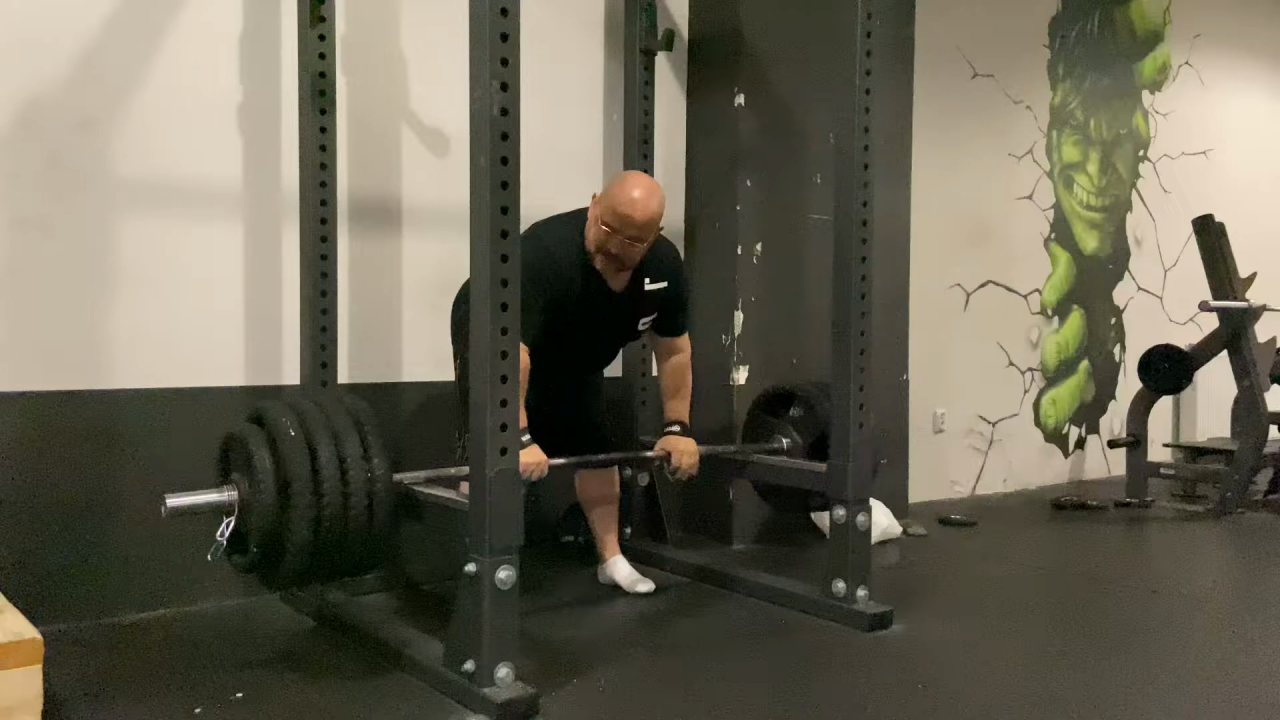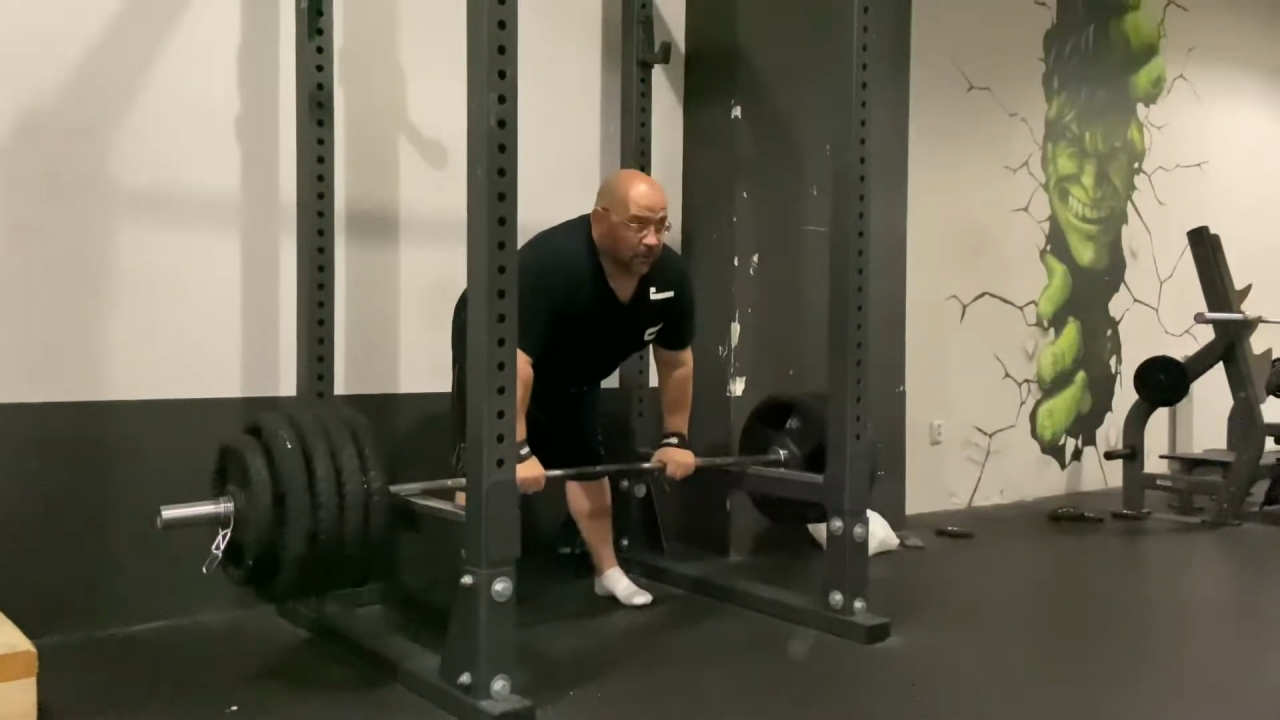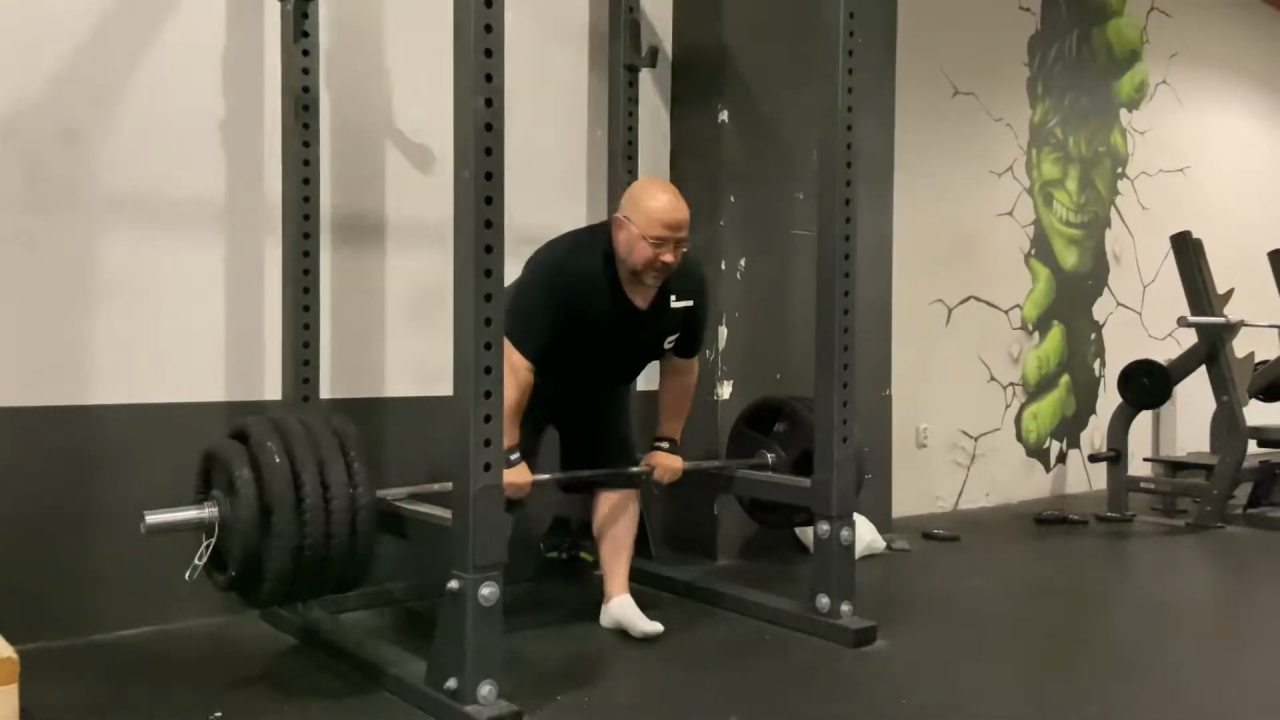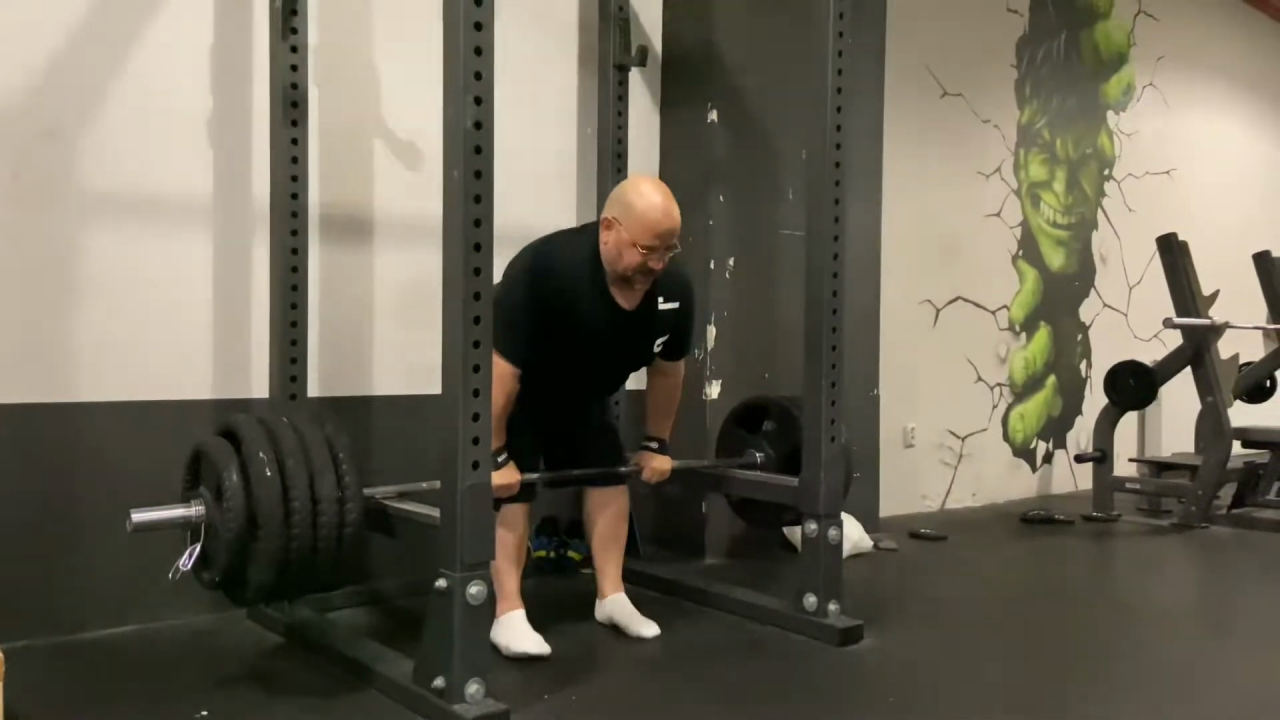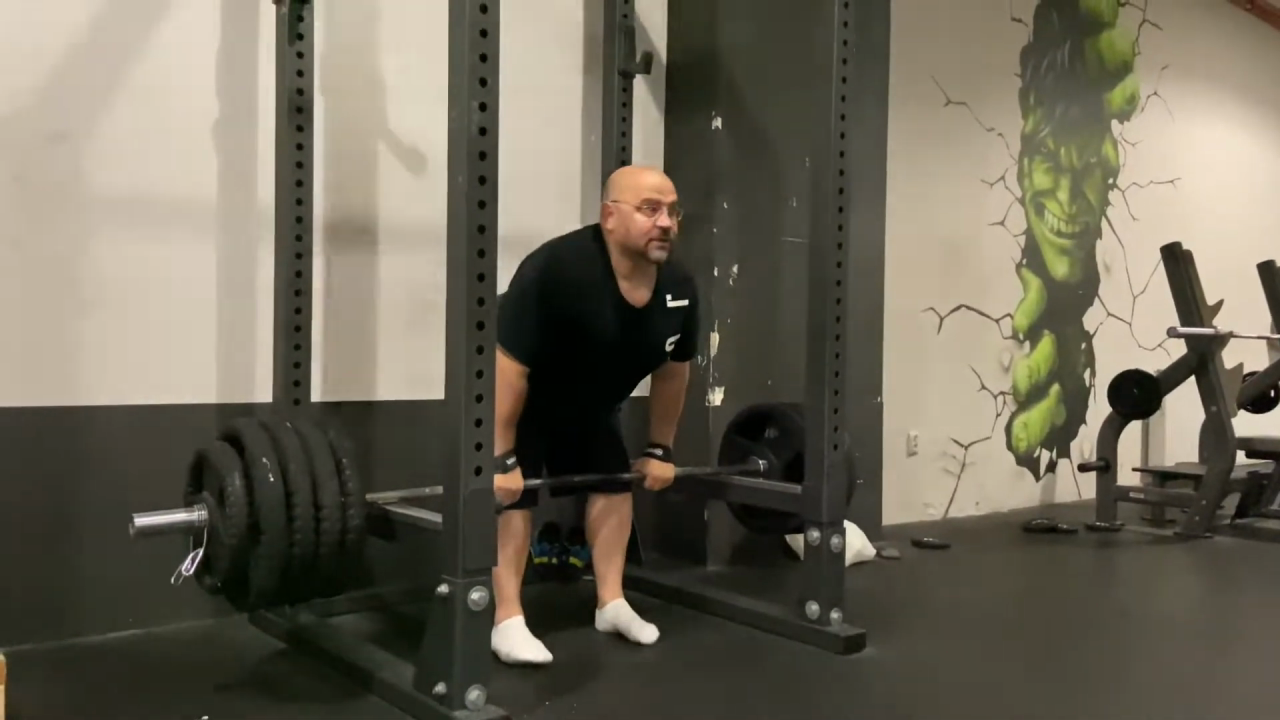
dt=1s
person 1, frame 1
left shoulder: (664, 264)
right shoulder: (546, 250)
left elbow: (674, 350)
left wrist: (677, 428)
right wrist: (518, 437)
left hip: (573, 358)
left knee: (595, 446)
left ankle: (611, 559)
person 1, frame 2
left shoulder: (670, 275)
right shoulder: (552, 261)
left elbow: (676, 362)
right elbow: (513, 361)
left wrist: (675, 439)
right wrist: (517, 451)
left hip: (572, 370)
left knee: (587, 462)
left ankle: (608, 572)
person 1, frame 3
left shoulder: (688, 284)
right shoulder: (562, 267)
left elbow: (681, 368)
right elbow: (516, 365)
left wrist: (666, 443)
right wrist: (507, 455)
left hip: (598, 386)
right hip: (527, 375)
left knee: (619, 476)
right knee: (505, 481)
left ankle: (617, 600)
person 1, frame 4
left shoulder: (674, 287)
right shoulder: (544, 269)
left elbow: (667, 369)
right elbow: (500, 369)
left wrist: (656, 445)
right wrist: (494, 456)
left hip: (583, 393)
right hip: (515, 388)
left knee: (610, 474)
right knee: (511, 487)
left ankle: (611, 597)
right ankle: (508, 614)
person 1, frame 5
left shoulder: (679, 288)
right shoulder: (555, 269)
left elbow: (672, 373)
right elbow: (508, 368)
left wrist: (659, 451)
right wrist: (501, 459)
left hip: (590, 406)
right hip: (519, 401)
left knee: (614, 484)
right knee: (514, 493)
left ankle: (611, 604)
right ankle: (507, 620)
